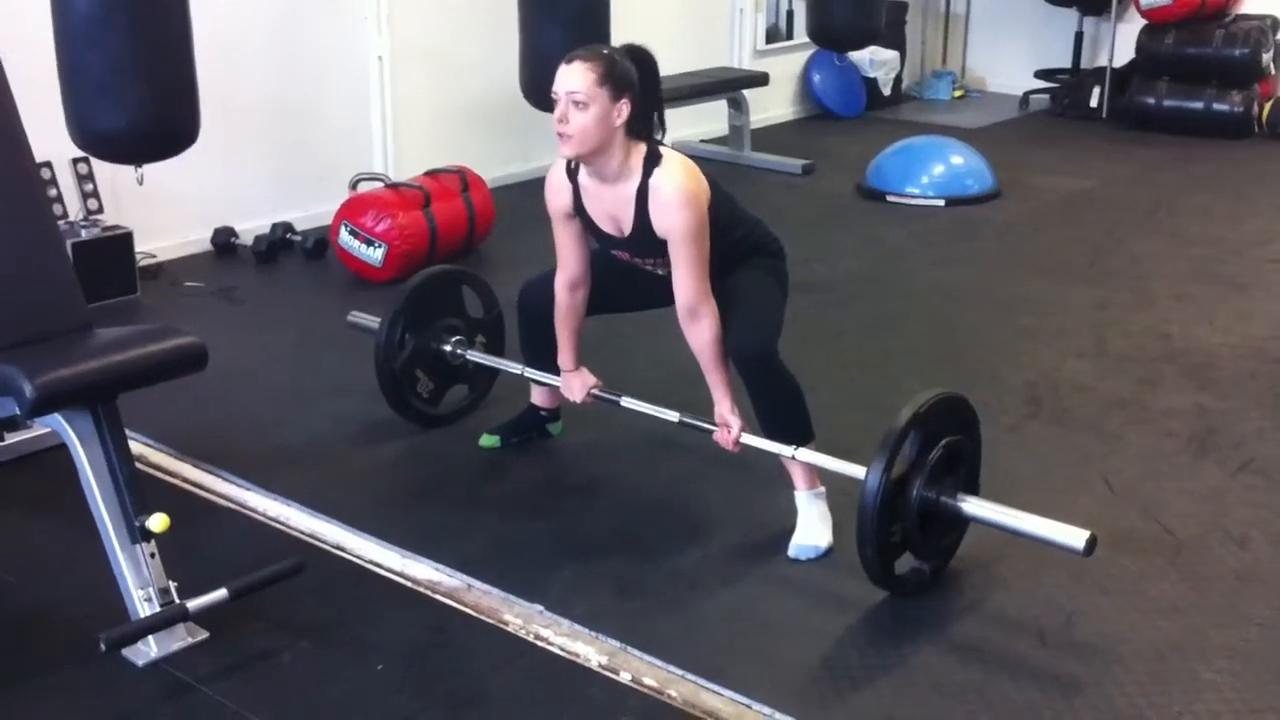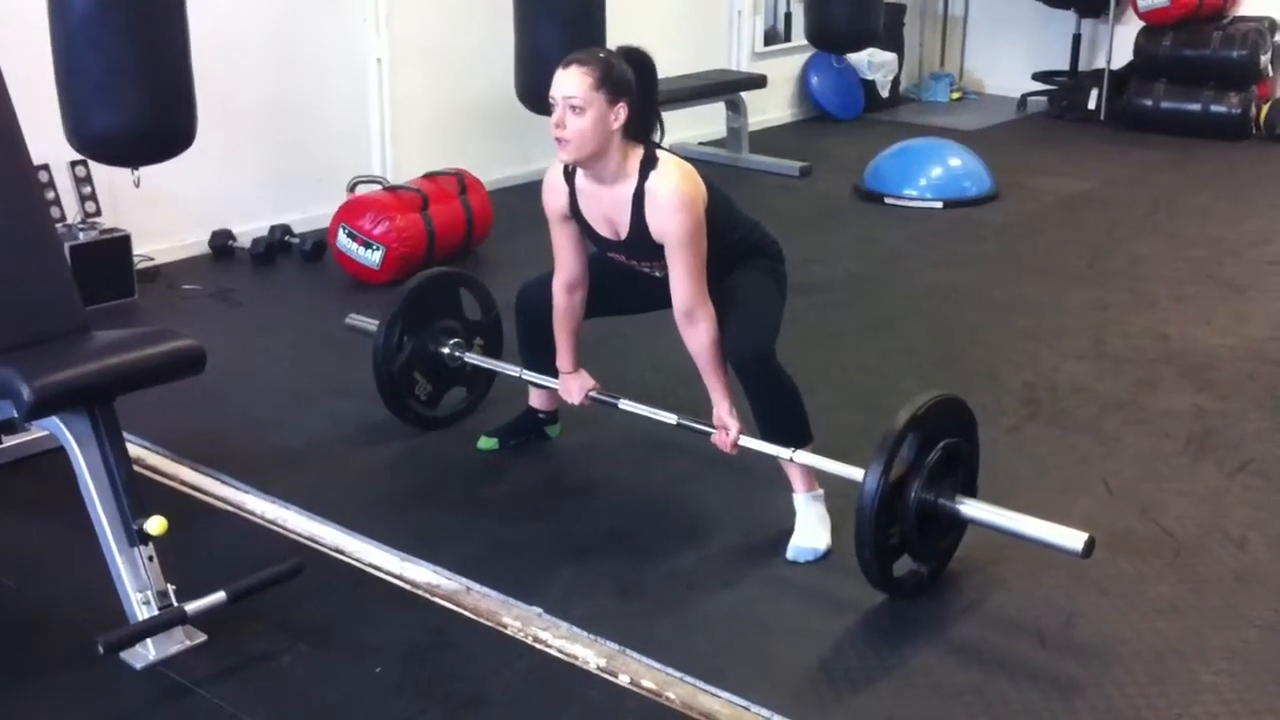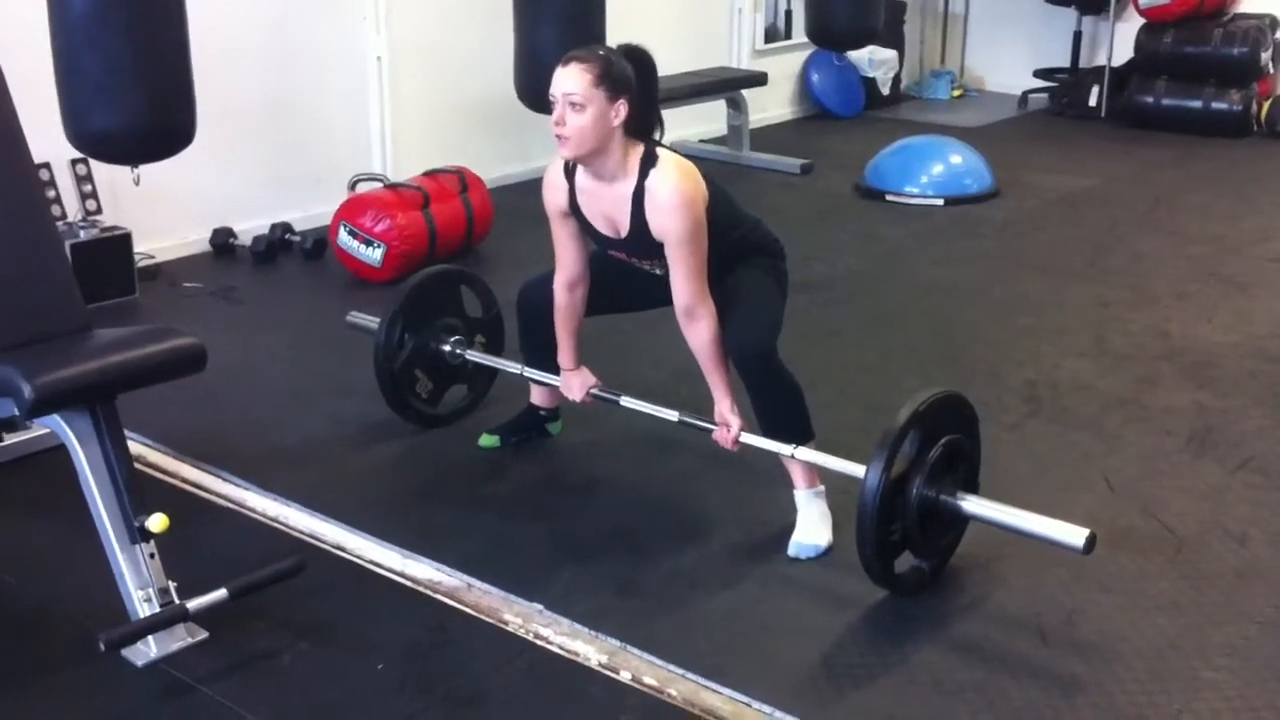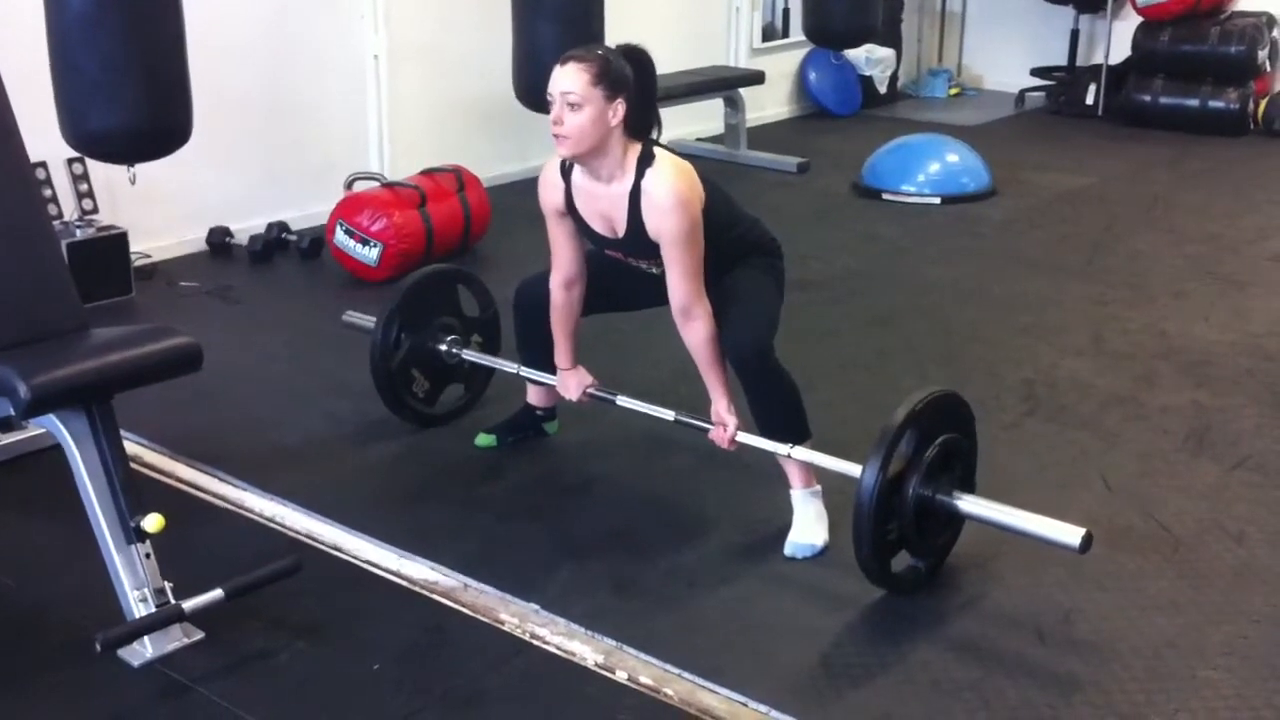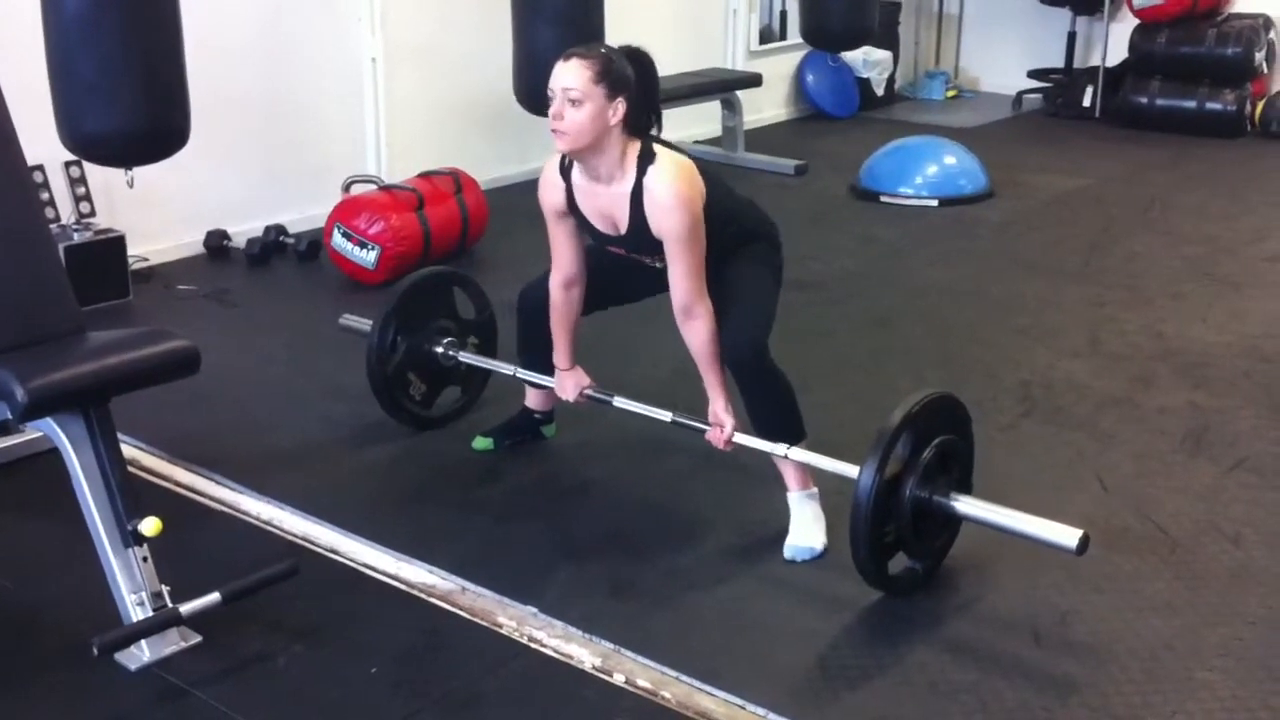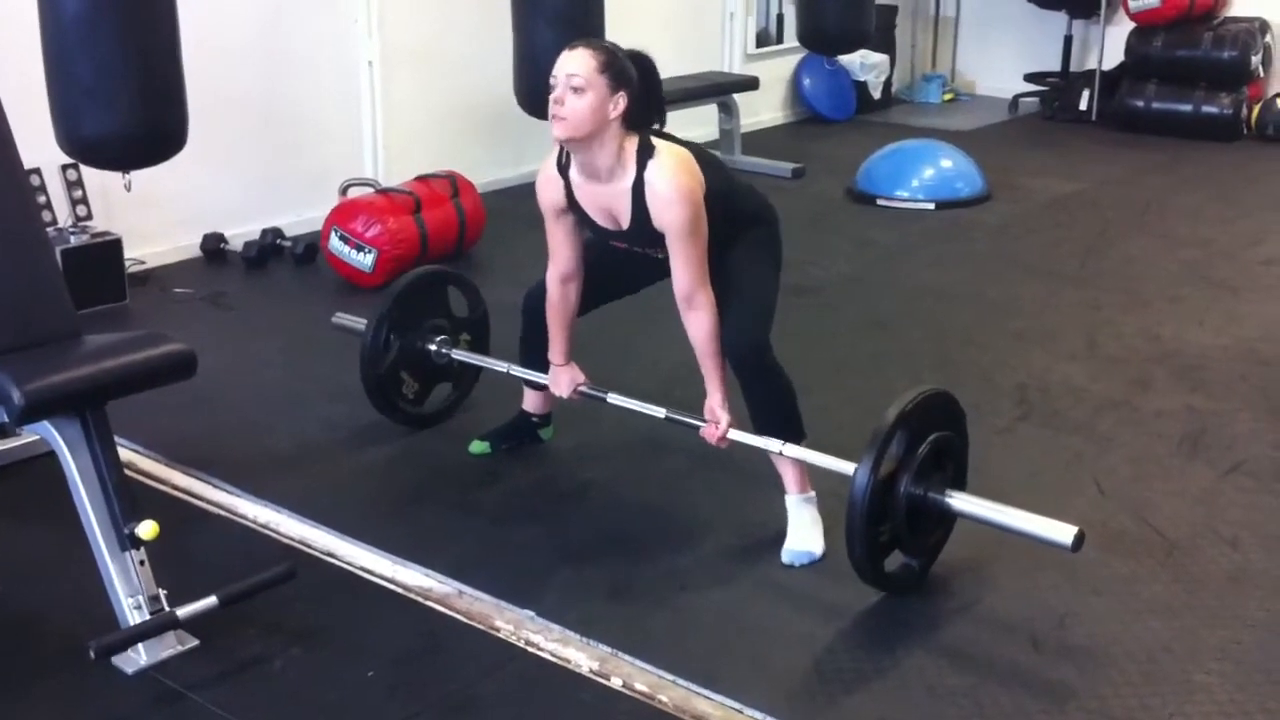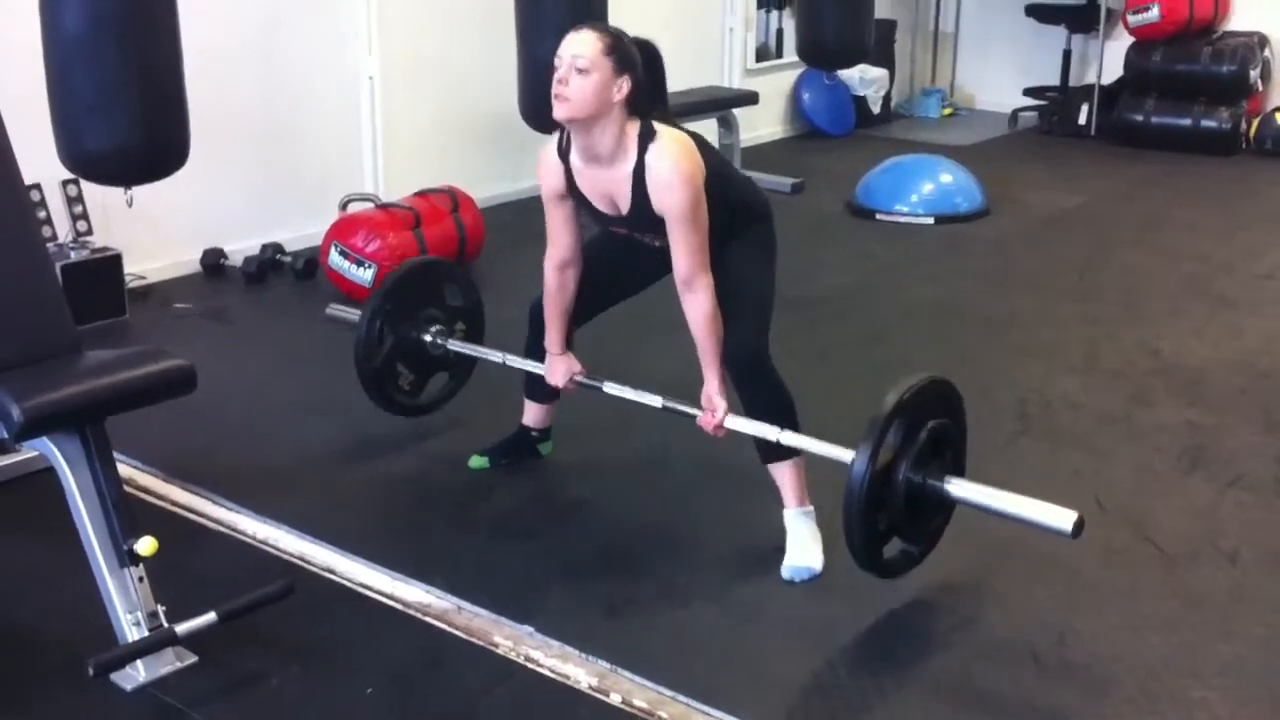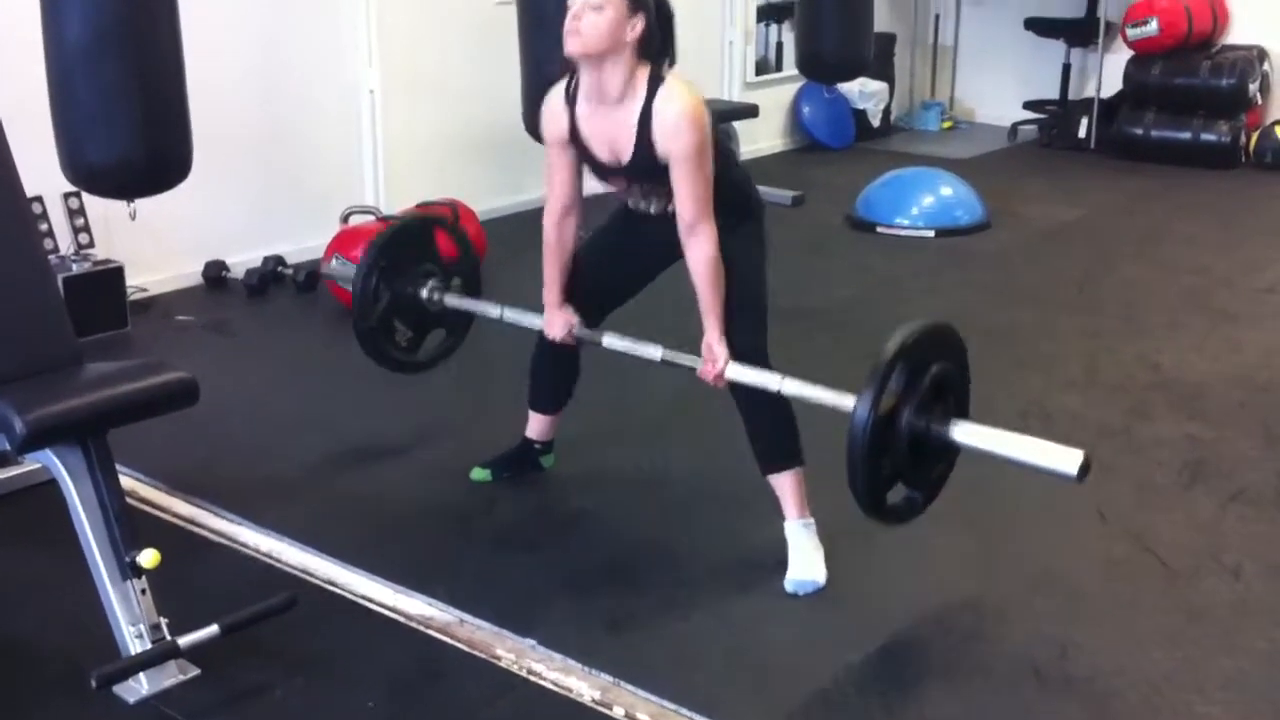
dt=0.2s
person 1, frame 1
left shoulder: (672, 186)
right shoulder: (563, 180)
left elbow: (695, 308)
right elbow: (572, 281)
left wrist: (723, 402)
right wrist: (569, 366)
left hip: (742, 266)
right hip: (649, 265)
left knee: (751, 349)
right knee: (536, 297)
left ankle: (810, 493)
right ankle: (543, 412)
person 1, frame 2
left shoulder: (668, 189)
right shoulder: (560, 182)
left elbow: (692, 311)
right elbow: (569, 283)
left wrist: (721, 405)
right wrist: (567, 368)
left hip: (740, 268)
right hip: (647, 268)
left knee: (749, 351)
right knee: (534, 299)
left ankle: (809, 496)
right ankle: (540, 415)
person 1, frame 3
left shoulder: (668, 187)
right shoulder: (560, 179)
left elbow: (692, 309)
right elbow: (570, 280)
left wrist: (723, 402)
right wrist: (569, 366)
left hip: (742, 266)
right hip: (647, 266)
left knee: (750, 350)
right knee: (536, 298)
left ankle: (810, 493)
right ankle: (541, 413)
person 1, frame 4
left shoulder: (665, 188)
right shoulder: (557, 179)
left elbow: (689, 308)
right elbow: (567, 280)
left wrist: (720, 401)
right wrist: (566, 365)
left hip: (739, 266)
right hip: (644, 266)
left knee: (747, 349)
right knee: (532, 297)
left ankle: (806, 492)
right ankle: (538, 412)
person 1, frame 5
left shoulder: (666, 185)
right shoulder: (556, 179)
left elbow: (691, 307)
right elbow: (567, 280)
left wrist: (718, 402)
right wrist: (564, 365)
left hip: (740, 252)
right hip: (644, 258)
left knee: (742, 349)
right knee: (535, 299)
left ankle: (803, 496)
right ankle: (536, 415)
person 1, frame 6
left shoulder: (666, 177)
right shoulder: (555, 175)
left elbow: (693, 298)
right elbow: (564, 276)
left wrist: (715, 395)
right wrist: (559, 360)
left hip: (740, 235)
right hip: (639, 243)
left knee: (745, 346)
right knee: (540, 304)
left ankle: (801, 499)
right ankle: (533, 419)
person 1, frame 7
left shoulder: (667, 161)
right shoulder: (556, 159)
left elbow: (694, 283)
right elbow: (562, 263)
left wrist: (712, 385)
right wrist: (555, 349)
left hip: (735, 233)
right hip: (640, 236)
left knee: (743, 354)
right knee: (546, 312)
left ankle: (800, 516)
right ankle: (532, 434)
person 1, frame 8
left shoulder: (673, 107)
right shoulder: (562, 103)
left elbow: (697, 229)
right elbow: (560, 214)
left wrist: (713, 334)
right wrist: (554, 301)
left hip: (726, 222)
right hip: (640, 219)
left knee: (743, 361)
right knee: (557, 324)
left ankle: (801, 528)
right ankle: (535, 446)
